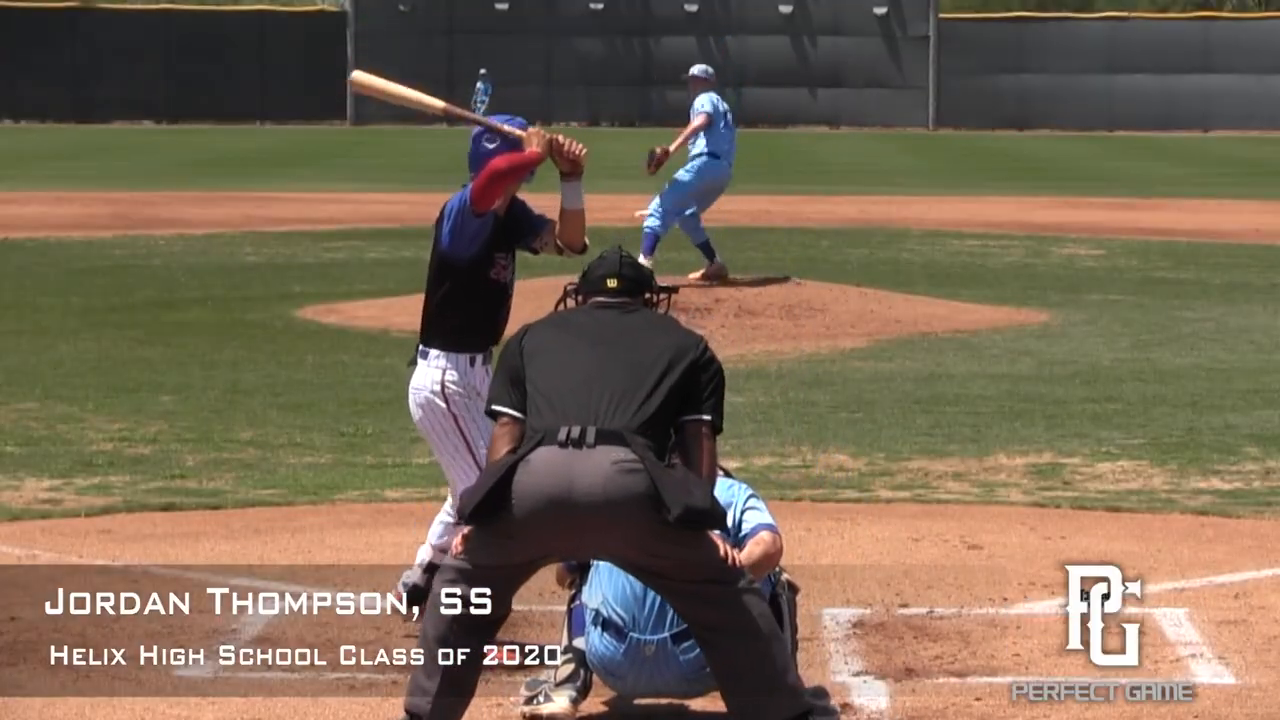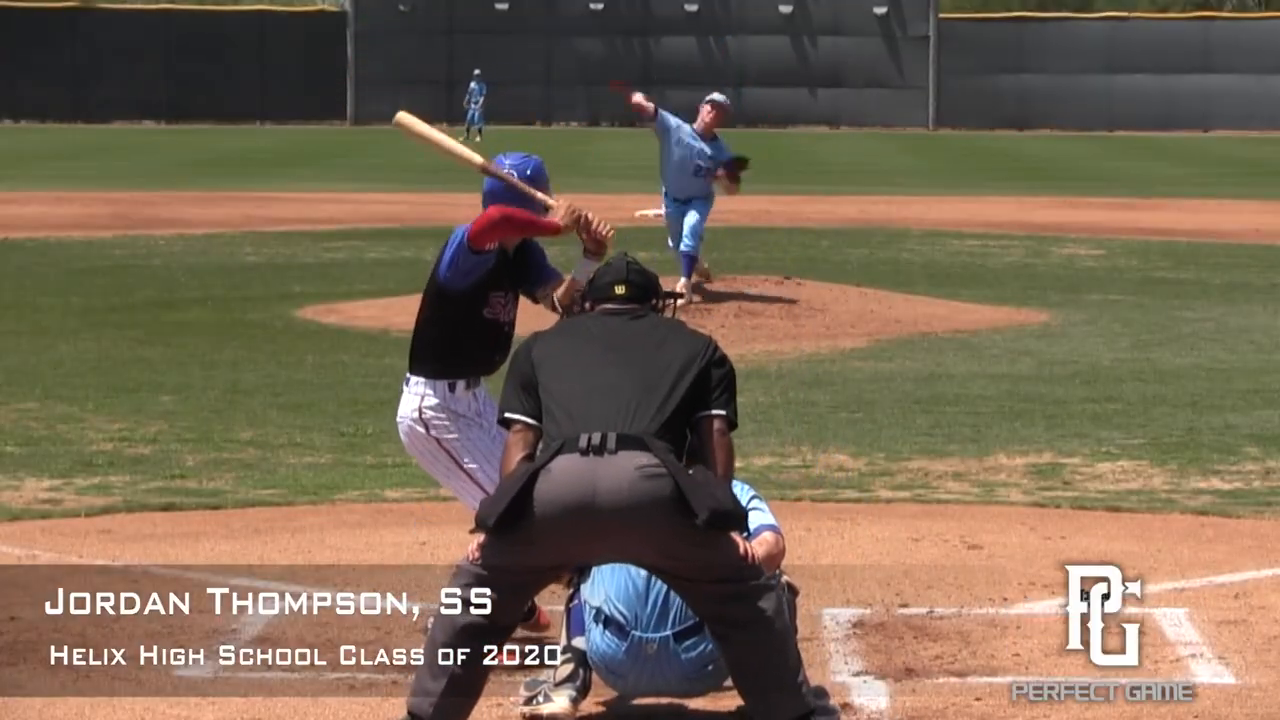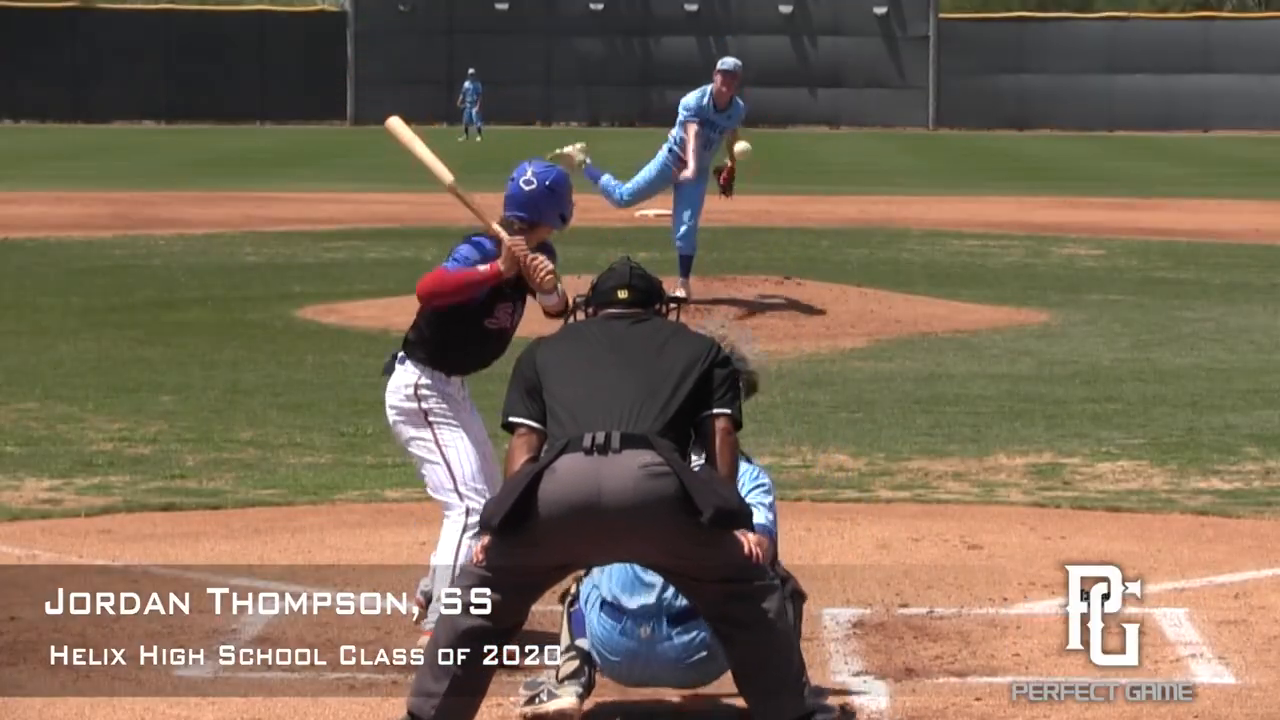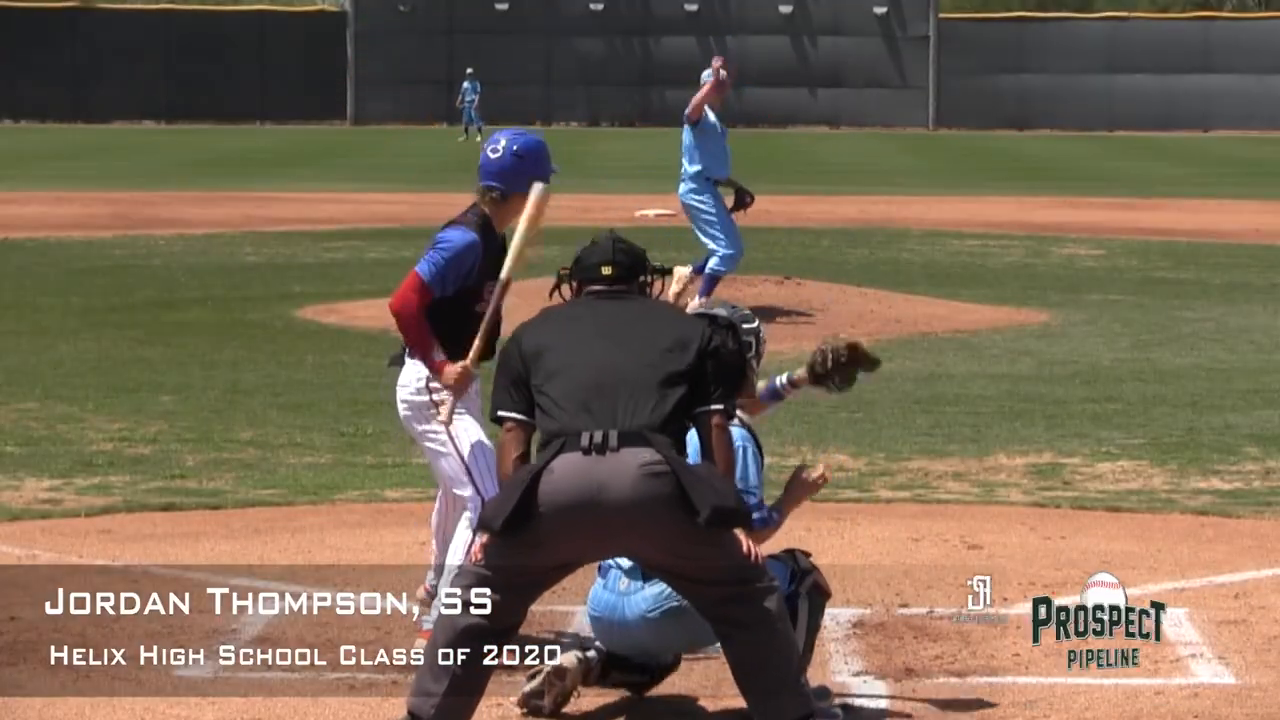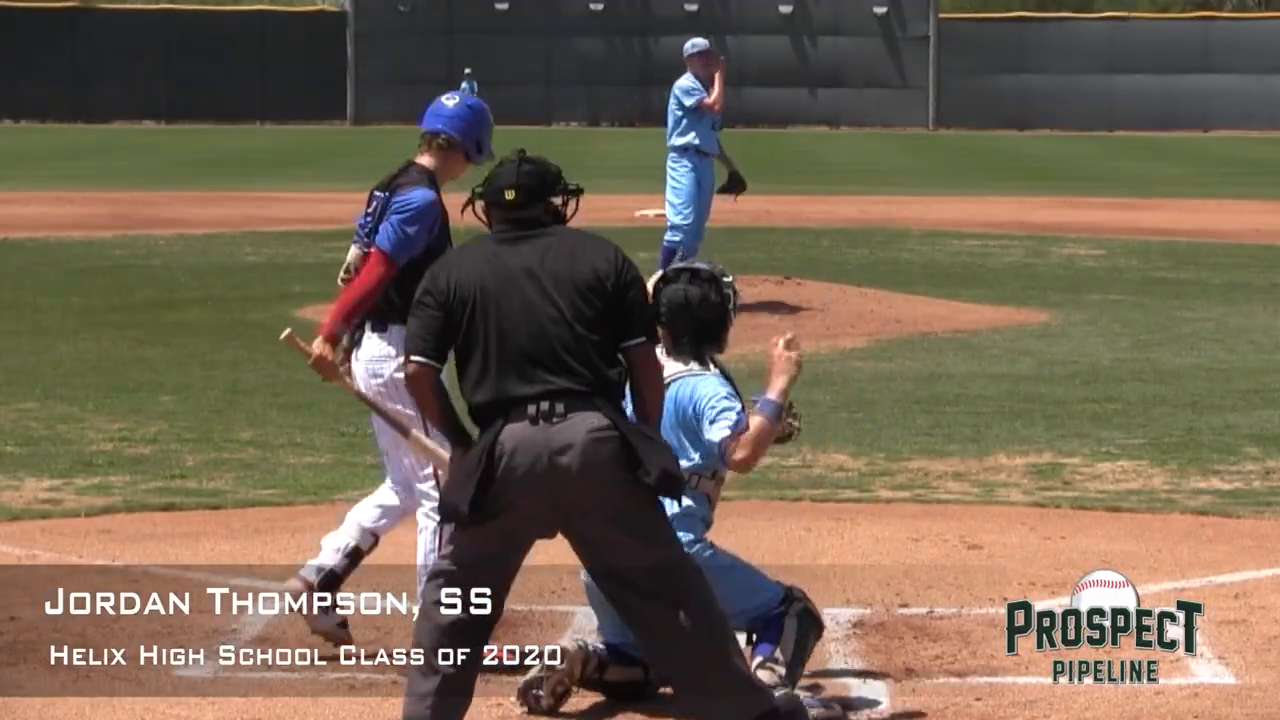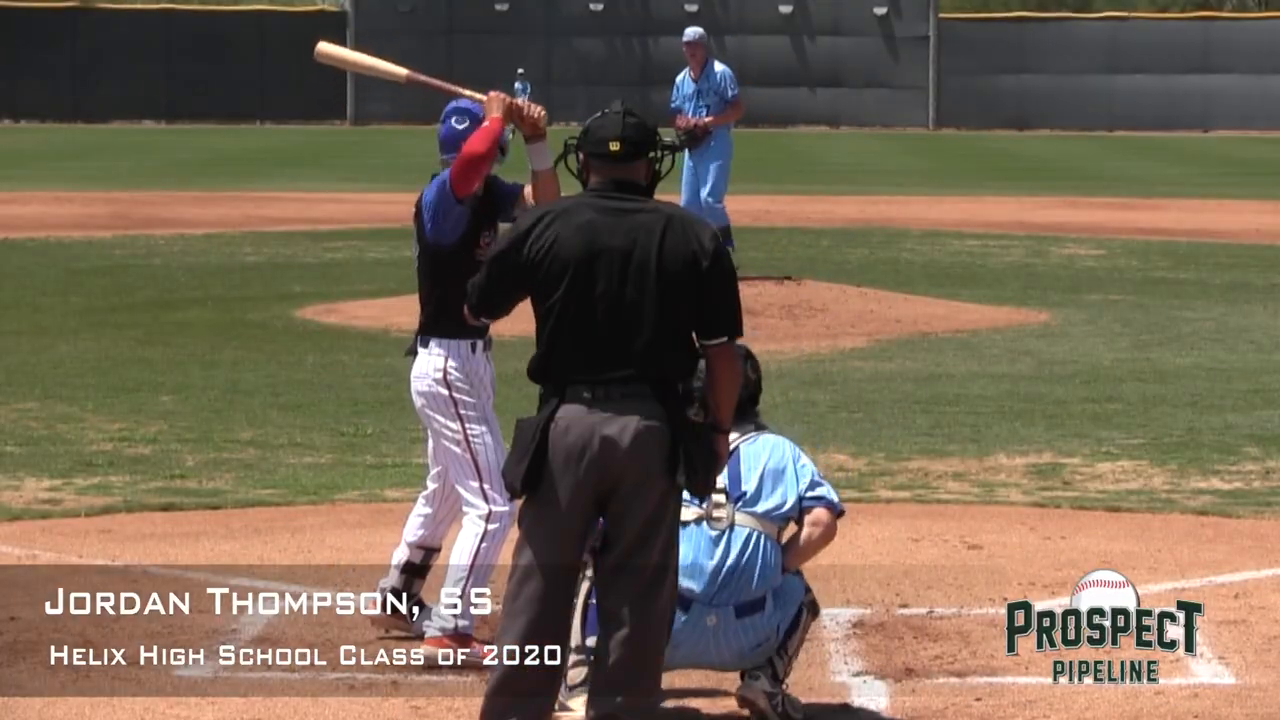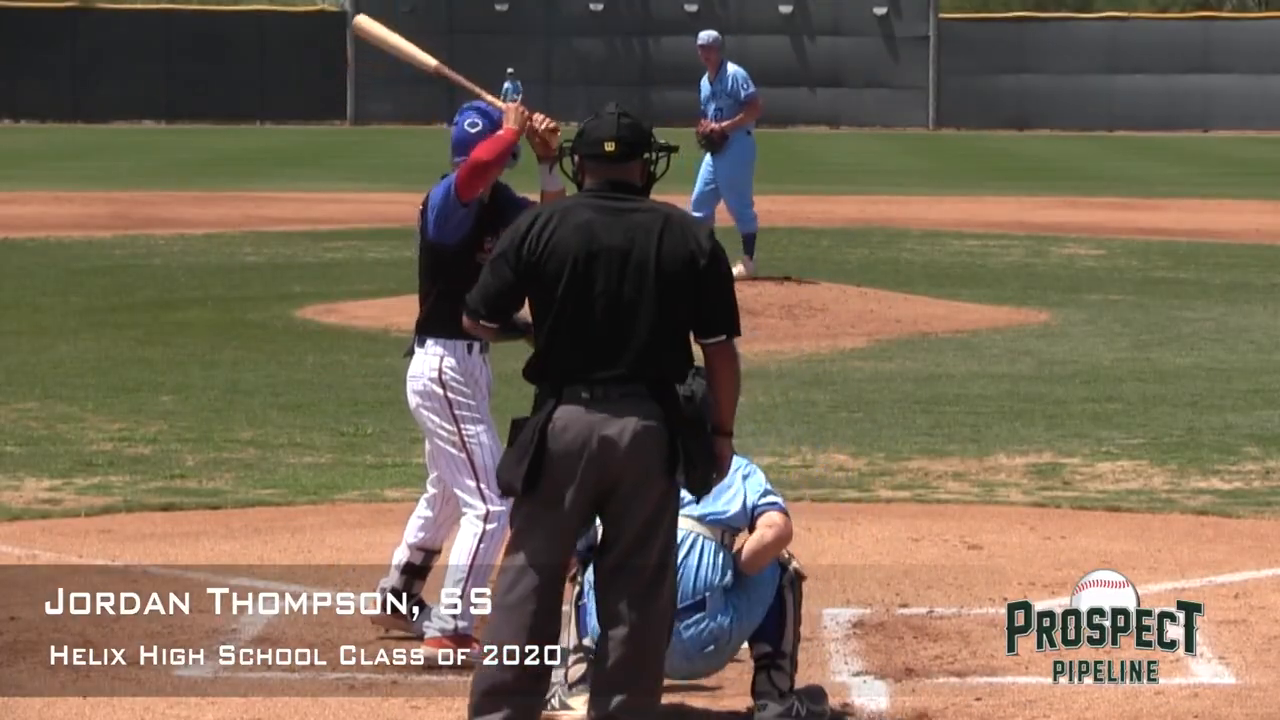
dt=0.4s
person 1, frame 1
left shoulder: (533, 334)
right shoulder: (686, 344)
left elbow: (507, 432)
right elbow: (699, 439)
left wrist: (486, 513)
right wrist: (703, 520)
left hip: (538, 478)
right hip: (631, 481)
left knee: (464, 587)
right knee: (723, 598)
person 1, frame 2
left shoulder: (541, 344)
right shoulder: (697, 345)
left elbow: (520, 439)
right elbow: (715, 434)
left wrist: (502, 518)
right wrist: (720, 519)
left hip: (559, 484)
right hip: (651, 484)
left knee: (478, 592)
right knee: (744, 596)
person 1, frame 3
left shoulder: (545, 348)
right shoulder: (700, 347)
left elbow: (524, 442)
right elbow: (721, 433)
left wrist: (504, 521)
right wrist: (726, 517)
left hip: (563, 484)
right hip: (656, 483)
left knee: (482, 593)
right knee: (748, 592)
person 1, frame 4
left shoulder: (533, 332)
right shoulder: (692, 328)
left elbow: (513, 435)
right elbow: (715, 428)
left wrist: (502, 519)
right wrist: (727, 515)
left hip: (561, 482)
right hip: (652, 479)
left knee: (480, 590)
right knee: (744, 591)
person 1, frame 5
left shoulder: (452, 269)
right shoulder: (602, 256)
left elbow: (419, 373)
right elbow: (645, 365)
left wrist: (461, 444)
right wrist: (648, 448)
left hip: (508, 449)
right hip: (598, 441)
left knee: (456, 589)
right knee: (666, 586)
person 1, frame 6
left shoulder: (541, 227)
right shoulder: (695, 237)
left elbow: (476, 310)
right elbow: (722, 352)
right wrist: (718, 430)
left hip: (566, 425)
right hip: (652, 428)
left knee: (541, 580)
right knee: (640, 590)
person 1, frame 7
left shoulder: (538, 227)
right shoulder: (690, 236)
left elbow: (478, 322)
right elbow: (720, 349)
right wrist: (721, 431)
left hip: (561, 425)
right hip: (648, 427)
left knee: (529, 575)
right knee: (638, 588)
person 2, frame 1
left shoulder: (510, 214)
right shoulder: (462, 211)
left elbow: (570, 241)
right elbow: (493, 176)
left wrist: (571, 179)
right wrist: (534, 154)
left hip: (471, 373)
right hip: (445, 378)
left ankle: (419, 589)
person 2, frame 2
left shoulder: (522, 252)
right shoulder: (468, 242)
left elbow: (563, 302)
right elbow: (491, 220)
left wrist: (592, 254)
right wrist: (555, 224)
left hip: (473, 398)
right hip: (432, 408)
person 2, frame 3
left shoulder: (533, 251)
right shoulder: (479, 250)
left elbow: (555, 305)
right elbow: (426, 291)
left wrist: (550, 283)
right wrist: (497, 270)
left hip: (451, 387)
right hip: (420, 389)
left knee: (484, 496)
right knee: (470, 503)
left ankle: (437, 591)
right ankle: (440, 629)
person 2, frame 4
left shoulder: (493, 232)
right shoulder: (465, 240)
right elbow: (403, 302)
right wrist: (440, 368)
left hip: (452, 380)
right hip: (432, 384)
left knee: (463, 491)
right knee: (485, 500)
left ankle: (438, 591)
right ankle: (440, 627)
person 2, frame 5
left shoulder: (395, 186)
right shoulder: (422, 200)
left elbow: (354, 267)
right elbow: (374, 273)
right wrist: (330, 335)
left hip: (381, 350)
right hip: (400, 355)
left knee: (401, 491)
right knee: (438, 491)
left ankle: (316, 583)
person 2, frame 6
left shoulder: (484, 191)
right shoulder: (441, 195)
left elbow: (545, 203)
right elbow: (471, 157)
left wrist: (536, 140)
right wrist: (497, 117)
left hip: (465, 362)
right hip: (448, 367)
left knee: (445, 491)
right knee: (491, 504)
left ankle: (397, 598)
right ankle: (448, 631)
person 2, frame 7
left shoulder: (495, 199)
right shoulder: (447, 198)
right elbow: (480, 163)
left wrist: (549, 161)
right wrist: (512, 128)
left hip: (464, 364)
right hip: (444, 368)
left knee: (447, 493)
right knee: (489, 505)
left ankle: (398, 598)
right ankle: (447, 631)
person 3, frame 1
right shoulder: (732, 491)
left elbow: (565, 575)
right elbow: (768, 547)
left hip: (612, 665)
right hip: (697, 666)
left knee: (581, 579)
right knee: (773, 582)
left ankle: (565, 689)
person 3, frame 2
right shoulder: (733, 490)
right elbow: (770, 548)
left hip: (612, 662)
right hip: (698, 663)
left knee: (583, 580)
right knee: (773, 586)
left ankle: (565, 690)
person 3, frame 3
right shoulder: (745, 474)
right elbow: (758, 552)
left hip: (614, 655)
right hip: (693, 659)
left knee: (584, 587)
right knee: (778, 586)
left ankle: (569, 685)
person 3, frame 4
right shoulder: (732, 438)
right elbow: (744, 539)
left wrist: (786, 385)
right wrist: (792, 499)
left hip: (603, 606)
right hip: (665, 604)
left knee: (652, 658)
right knee: (800, 576)
left ankle: (579, 667)
person 3, frame 5
right shoulder: (705, 386)
right elbow: (740, 455)
right wrist: (779, 385)
left knee: (636, 668)
right knee: (792, 611)
left ankle: (579, 662)
person 3, frame 6
right shoulder: (779, 449)
right elbow: (822, 524)
right wrist: (774, 569)
right hip: (744, 640)
right knee: (795, 593)
left ankle: (581, 688)
right ankle: (764, 681)
person 3, frame 7
right shoulder: (735, 467)
left elbow: (575, 559)
right elbow: (776, 529)
right wrist: (733, 574)
right hip: (700, 643)
left knee: (589, 574)
right knee: (779, 568)
left ankle: (579, 691)
person 4, frame 1
left shoulder: (704, 99)
right shoulder: (722, 107)
left elbow: (701, 122)
left wrist: (672, 147)
left hip: (705, 166)
right hip: (723, 172)
left knee: (659, 209)
right knee: (687, 216)
left ankle: (644, 263)
right ankle: (715, 265)
person 4, frame 2
left shoulder: (720, 151)
right shoulder: (675, 127)
left elbow: (732, 190)
right elbow: (650, 110)
left wrist: (725, 178)
right wrist: (641, 102)
left hip: (700, 200)
right hip: (674, 198)
left knee: (691, 230)
right knee: (678, 244)
left ankle: (684, 285)
right ankle: (696, 266)
person 4, frame 3
left shoulder: (739, 109)
right shoulder: (695, 100)
right elbow: (692, 134)
left wrist: (731, 162)
right wrist: (690, 167)
left hip: (699, 170)
right hip: (673, 161)
left knee: (687, 227)
right knee: (623, 197)
left ankle: (684, 283)
right ankle: (581, 160)
person 4, frame 4
left shoulder: (716, 123)
right shoulder: (699, 115)
right elbow: (693, 108)
left wrist: (738, 187)
right wrist: (712, 80)
left hip: (709, 189)
right hip: (697, 190)
left knee: (726, 247)
right knee: (729, 250)
left ankle: (688, 274)
right ankle: (699, 301)
person 4, frame 5
left shoulder: (706, 89)
right shoulder: (685, 86)
right elbow: (715, 106)
left wrist: (731, 167)
right wrist: (719, 74)
left hip: (706, 164)
right hip: (683, 162)
left knee: (696, 228)
right knee: (682, 222)
person 4, frame 6
left shoulder: (721, 72)
right shoulder: (681, 79)
left elbow: (738, 110)
right elbow: (677, 115)
left wrist: (706, 122)
right wrist: (683, 123)
left hip: (716, 144)
right hip: (692, 146)
left knee: (710, 199)
right knee: (690, 206)
left ankle: (728, 252)
person 4, frame 7
left shoulder: (735, 74)
right shoulder: (705, 81)
left elbow: (755, 109)
left wrist: (723, 126)
right wrist: (705, 127)
left hip: (737, 145)
left knee: (740, 205)
right knee: (700, 201)
left ankle: (747, 262)
